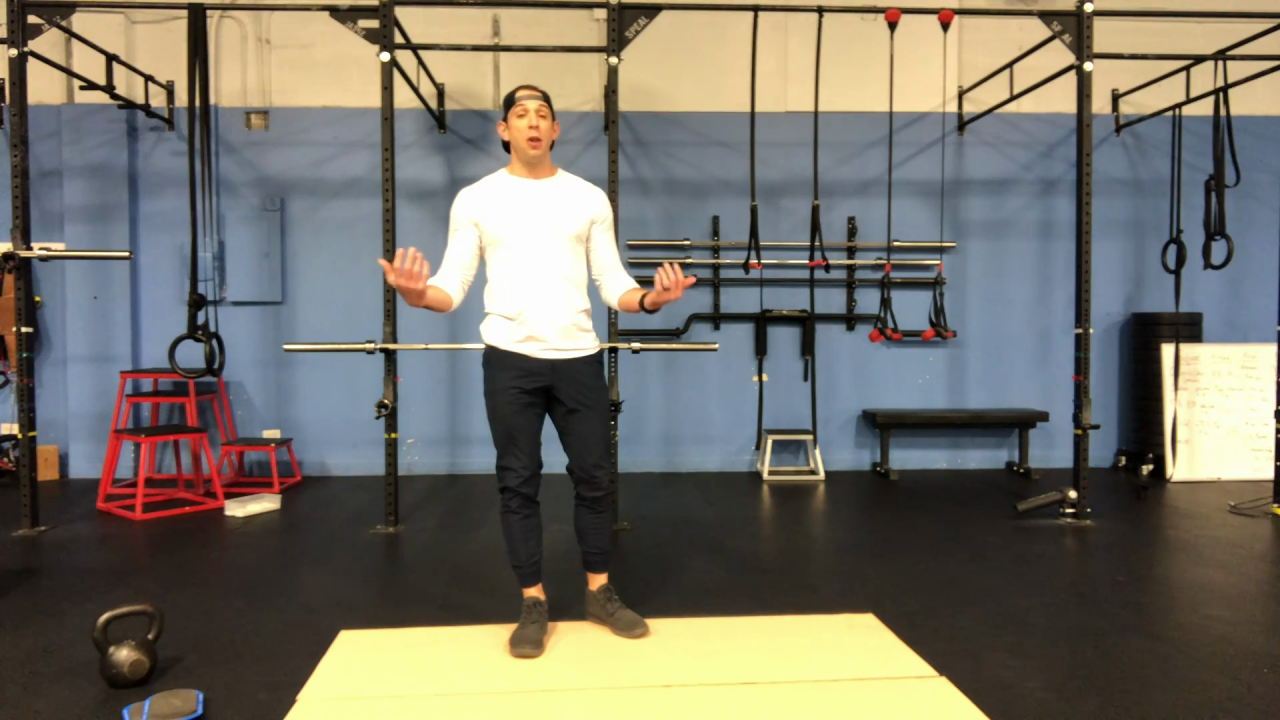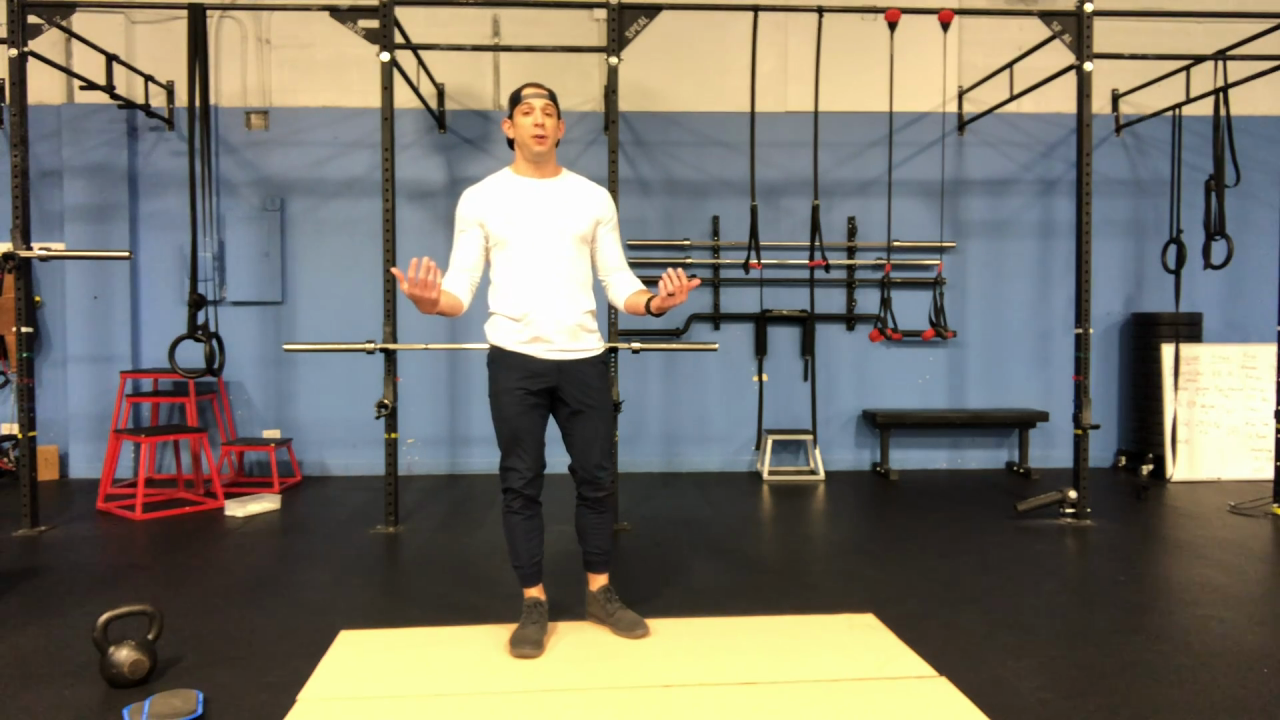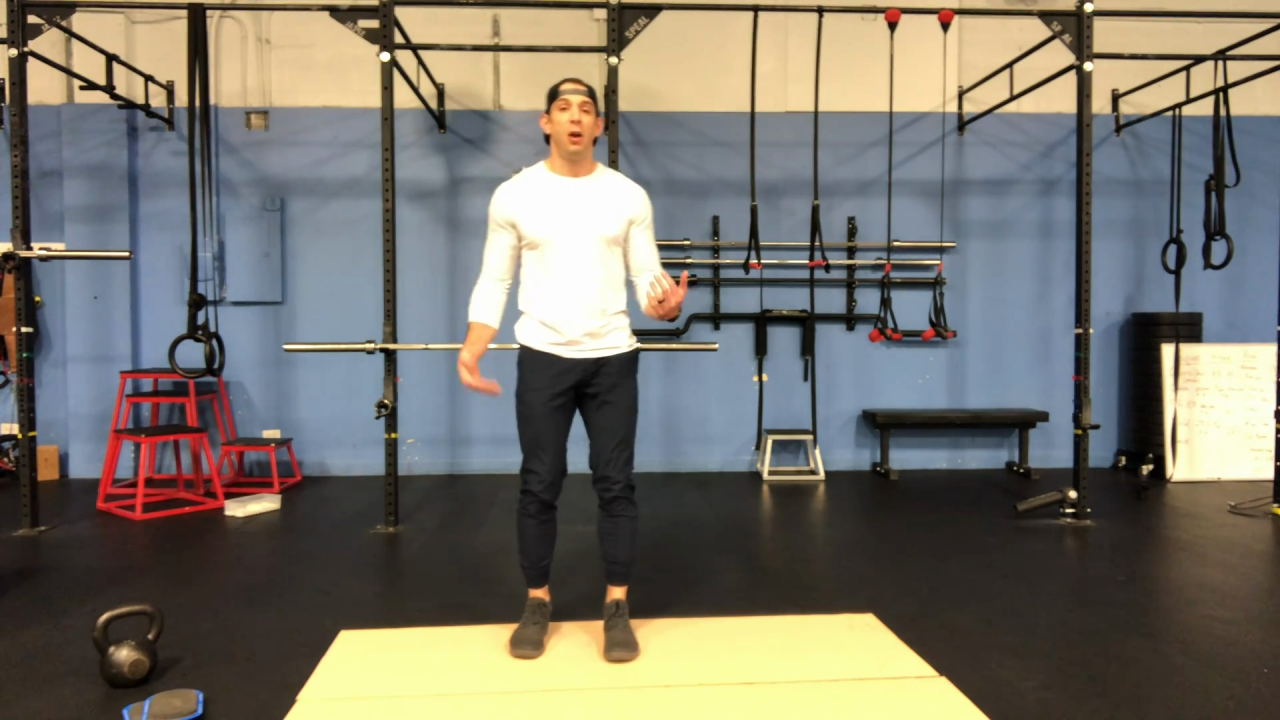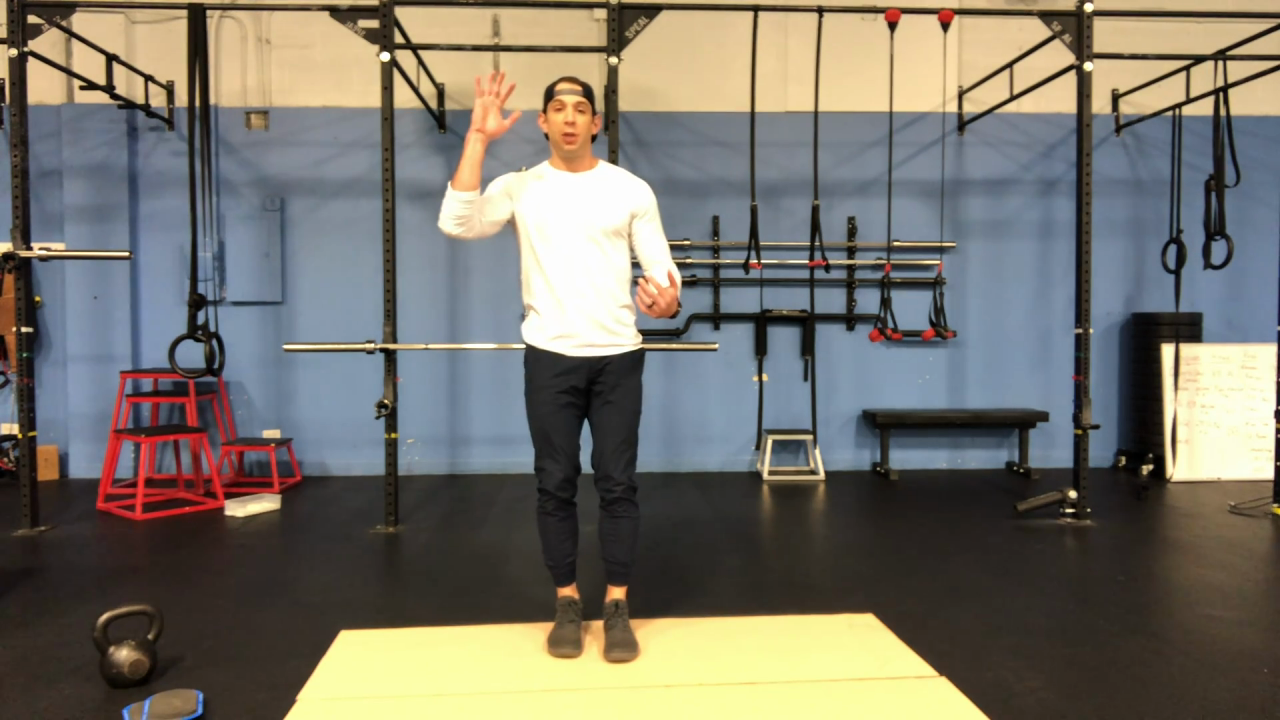
dt=0.7s
person 1, frame 1
left shoulder: (589, 197)
right shoulder: (475, 198)
left elbow: (611, 281)
right elbow: (453, 286)
left wrist: (651, 298)
right wrist: (419, 293)
left hip: (578, 357)
right hip: (510, 359)
left knee: (594, 478)
right knee: (518, 483)
left ankle: (600, 593)
right ankle: (534, 604)
person 1, frame 2
left shoulder: (593, 197)
right shoulder: (480, 198)
left elbow: (616, 280)
right elbow: (461, 287)
left wrist: (655, 302)
right wrist: (432, 300)
left hip: (584, 358)
right hip: (515, 360)
left knee: (596, 480)
right knee: (521, 484)
left ankle: (600, 593)
right ankle: (534, 605)
person 1, frame 3
left shoulder: (628, 195)
right shoulder: (512, 196)
left elbow: (645, 278)
right elbow: (493, 283)
left wrist: (665, 302)
right wrist: (472, 352)
left hip: (612, 358)
right hip: (543, 358)
left knee: (615, 483)
right knee: (539, 484)
left ankle: (616, 606)
right ankle: (536, 603)
person 1, frame 4
left shoulder: (631, 189)
right shoulder: (519, 187)
left elbow: (662, 266)
right elbow: (457, 222)
left wrist: (669, 300)
right wrist: (478, 137)
left hip: (618, 357)
right hip: (550, 358)
left knee: (617, 483)
right knee: (556, 484)
left ankle: (617, 608)
right ankle: (567, 604)
